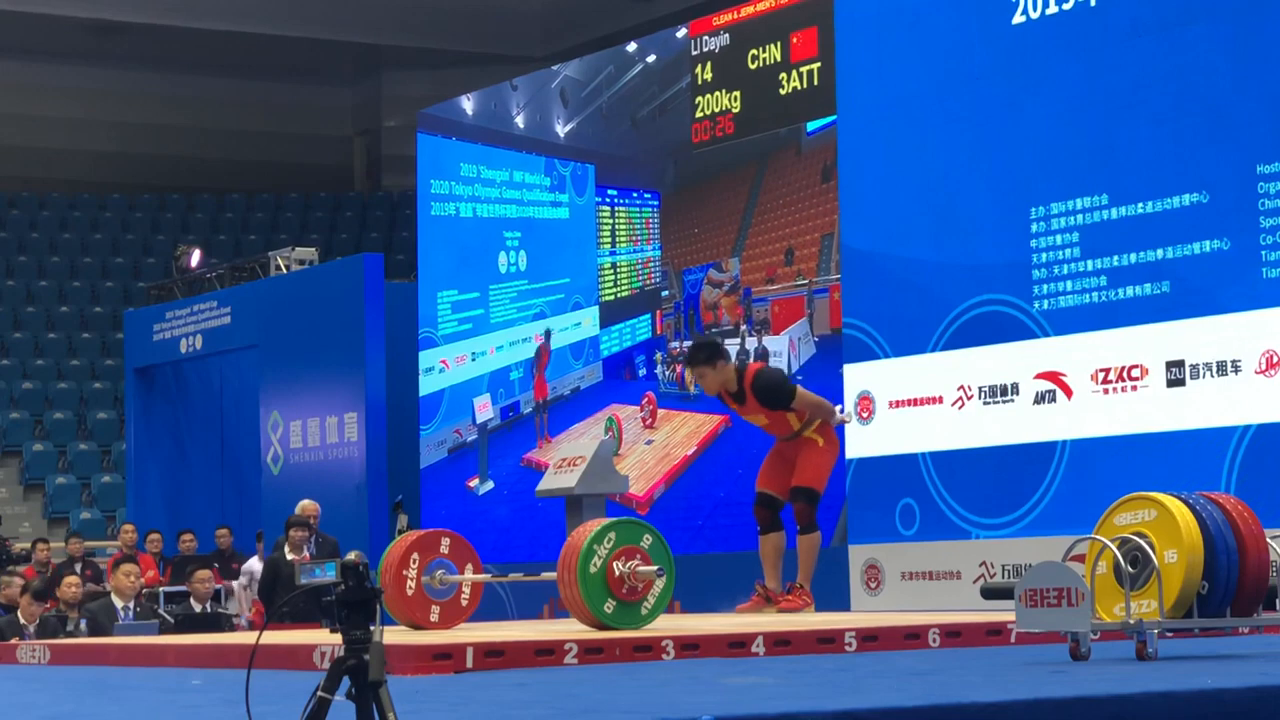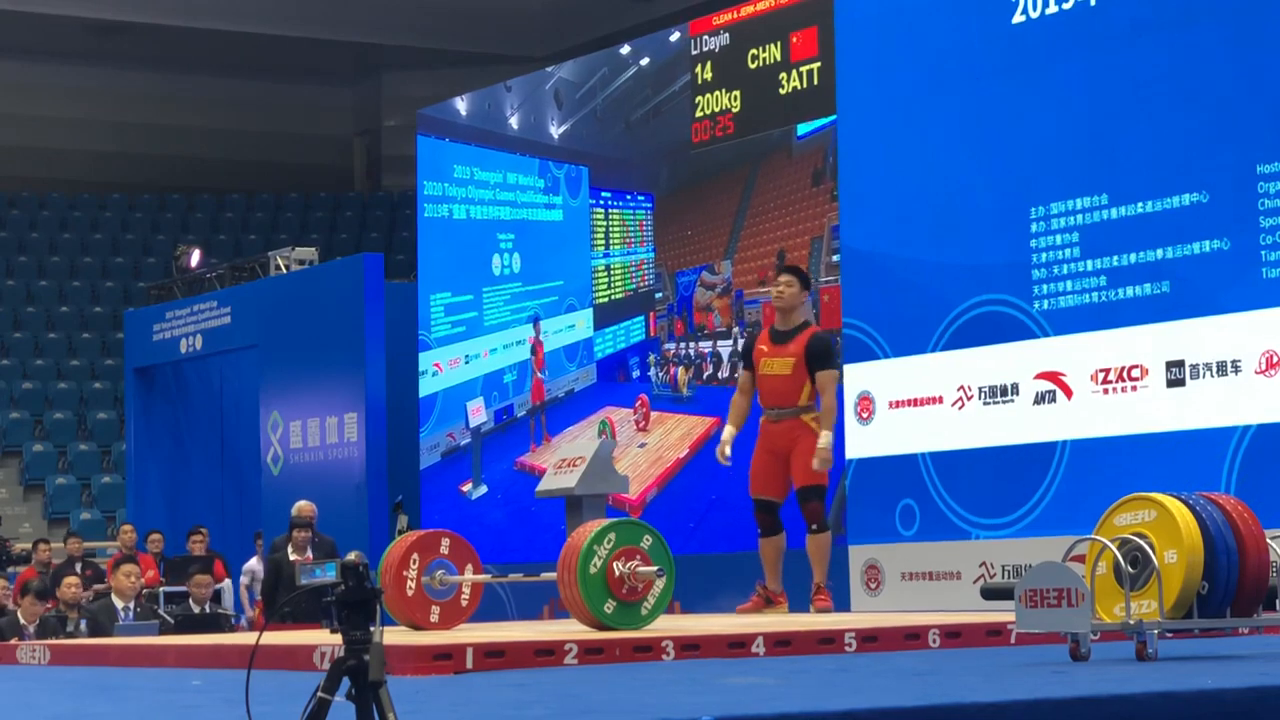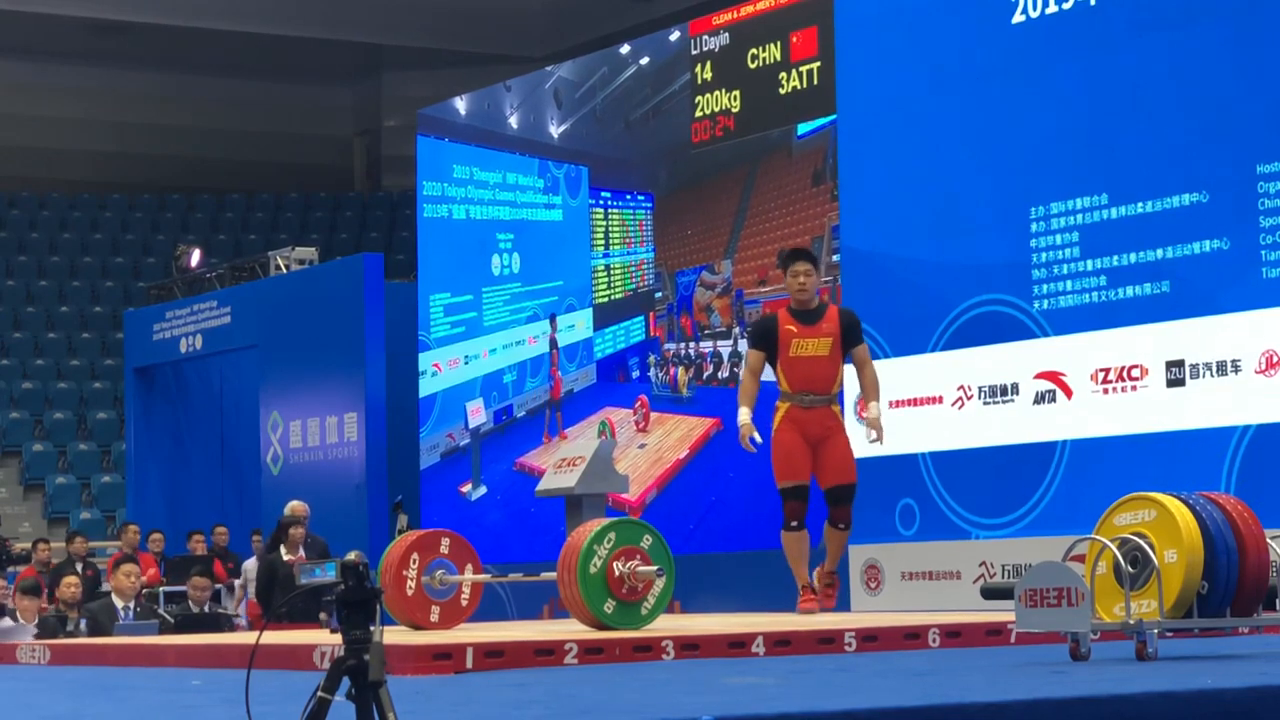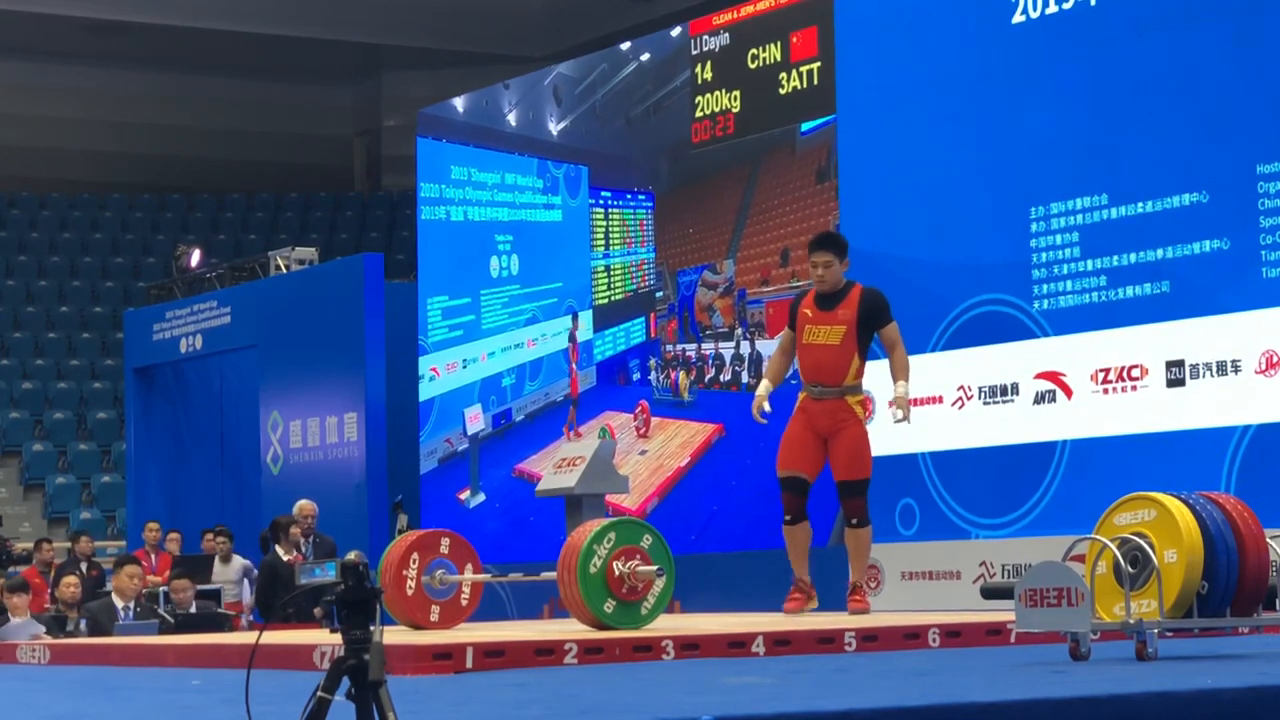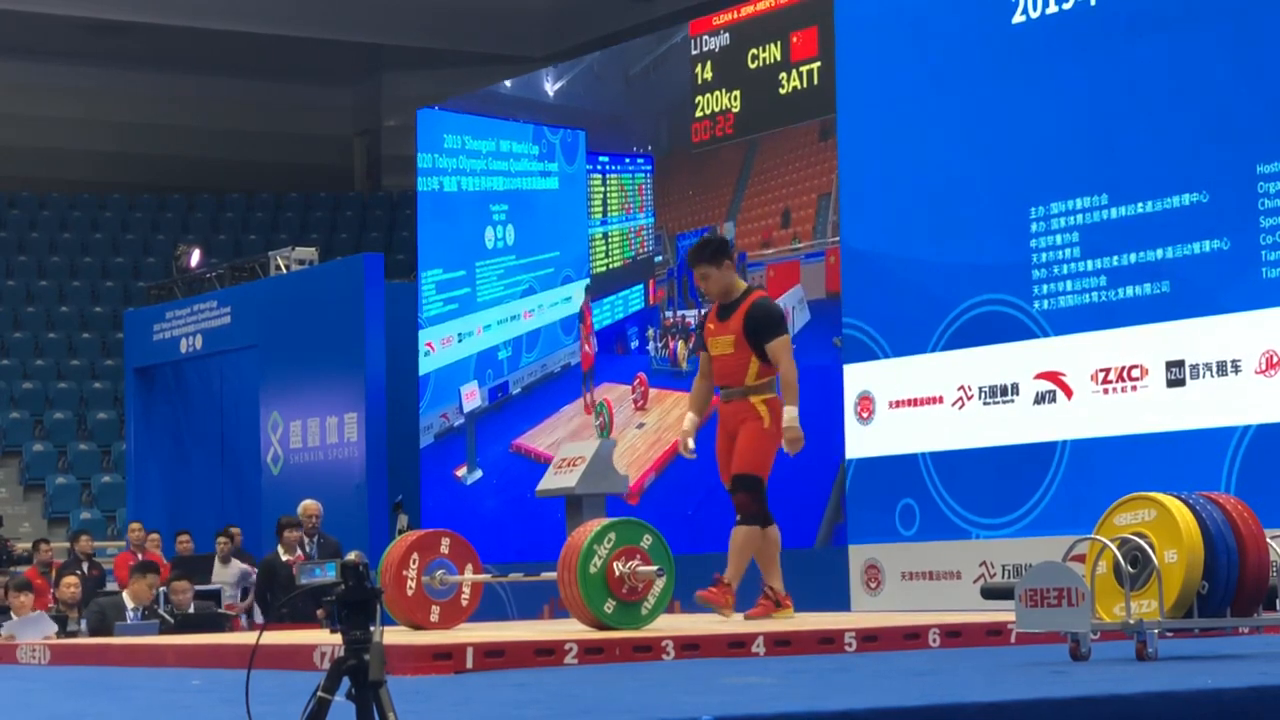
dt=1s
person 1, frame 1
left shoulder: (764, 381)
right shoulder: (724, 392)
left elbow: (815, 403)
left wrist: (835, 418)
left hip: (815, 439)
right hip: (786, 443)
left knee: (803, 507)
right knee: (764, 510)
left ankle: (802, 591)
right ankle: (771, 591)
person 1, frame 2
left shoulder: (816, 341)
right shoulder: (756, 342)
left elbow: (828, 393)
right elbow: (744, 393)
left wrist: (825, 440)
right wrist: (727, 434)
left hip: (804, 430)
right hip: (768, 432)
left knee: (813, 508)
right knee: (764, 513)
left ankle: (820, 588)
right ankle: (772, 593)
person 1, frame 3
left shoulder: (844, 319)
right shoulder: (769, 324)
left elbow: (864, 365)
right elbow: (752, 373)
left wrist: (873, 409)
right wrist: (745, 417)
left hip: (830, 419)
right hip: (789, 420)
left knee: (842, 503)
right knee: (794, 506)
left ankle: (828, 573)
right ankle: (805, 588)
person 1, frame 4
left shoulder: (868, 300)
right shoulder: (801, 303)
left elbow: (895, 346)
right elbow: (785, 350)
left wrist: (901, 390)
right wrist: (764, 387)
left hip: (847, 409)
right hip: (807, 408)
left knee: (853, 501)
right knee: (792, 496)
left ankle: (857, 588)
right ankle: (802, 586)
person 1, frame 5
left shoulder: (761, 309)
right shoulder: (710, 317)
left elbow: (786, 364)
right elbow: (704, 376)
left wrist: (790, 417)
right wrist: (691, 421)
left hip: (759, 411)
right hip: (728, 414)
left knee: (745, 499)
right knee: (754, 506)
left ankle: (725, 589)
right ankle: (777, 595)
